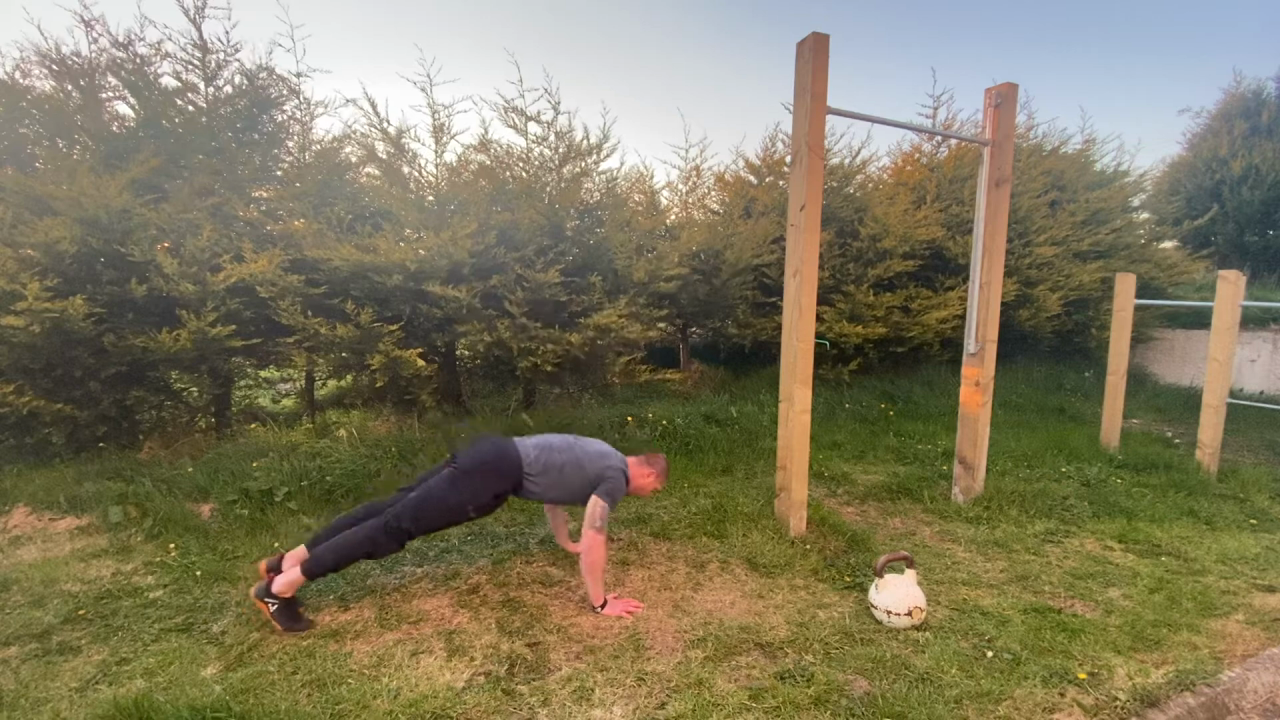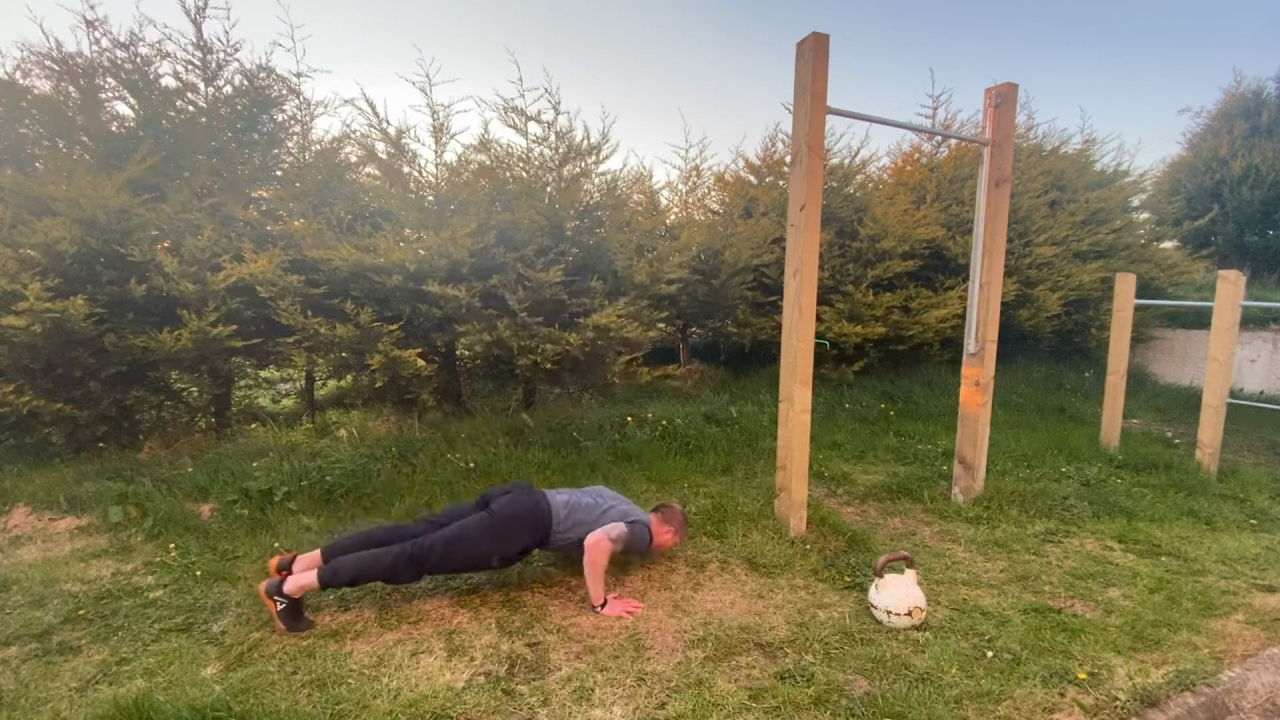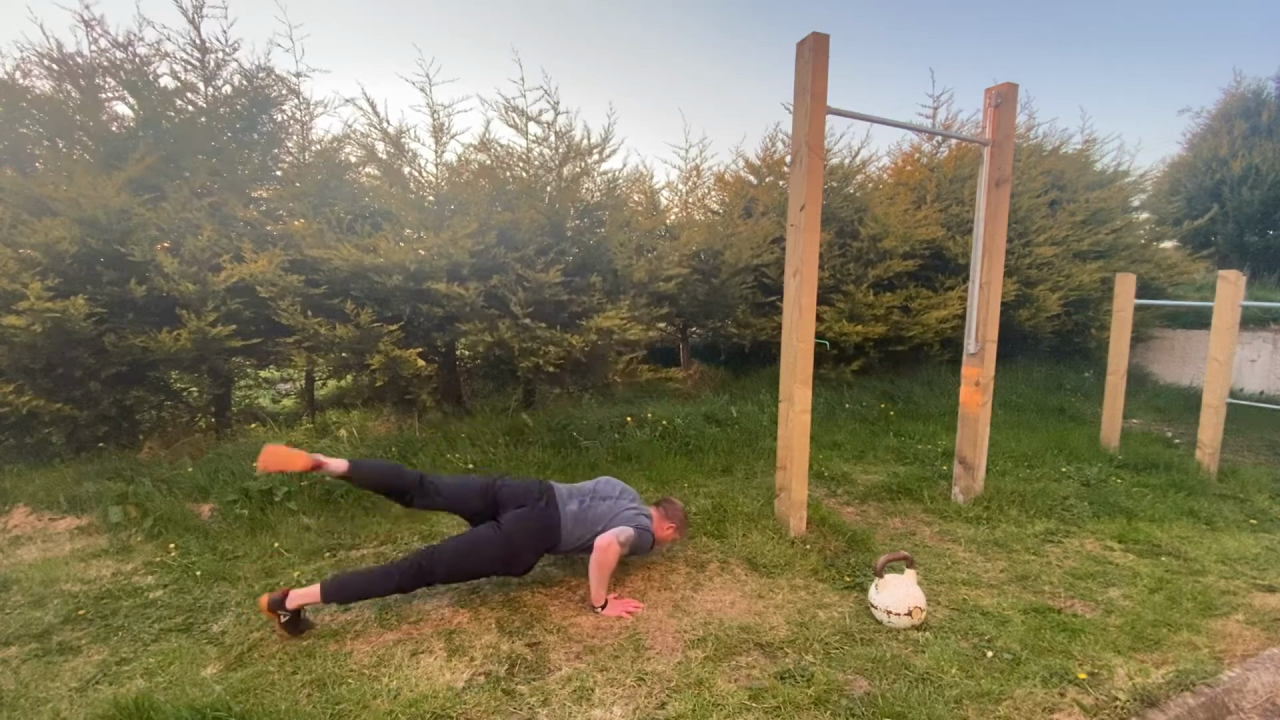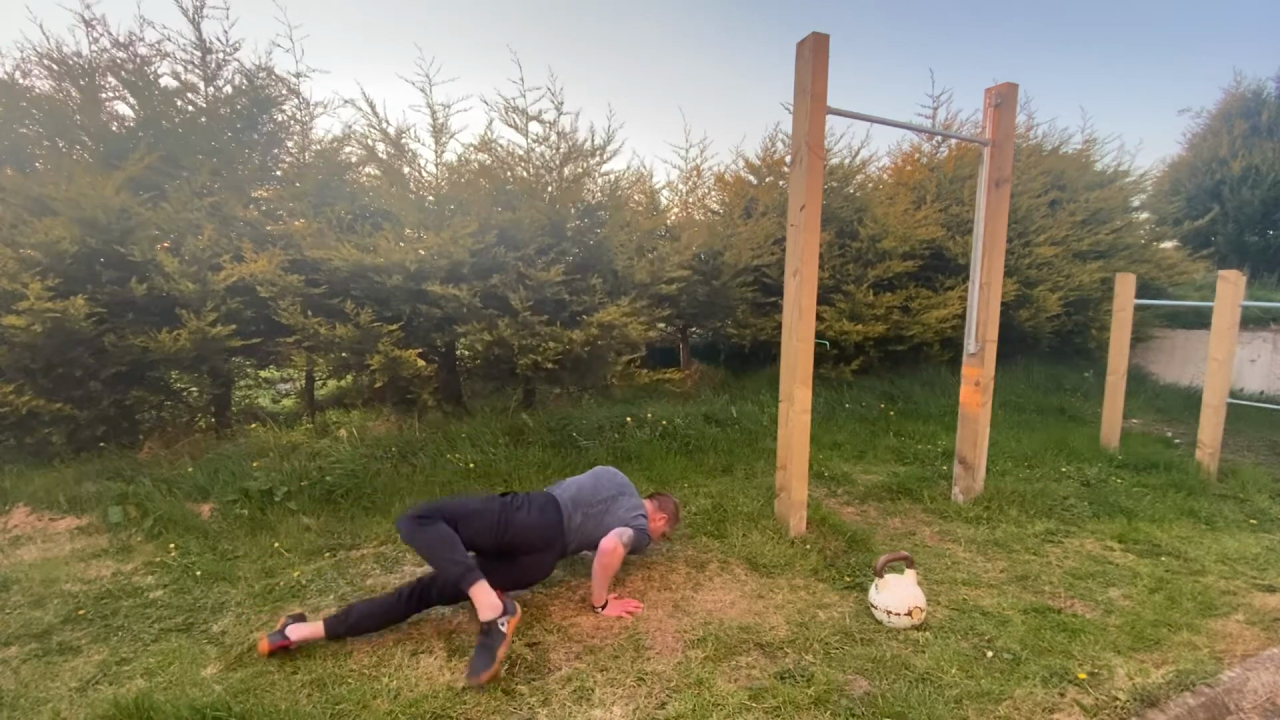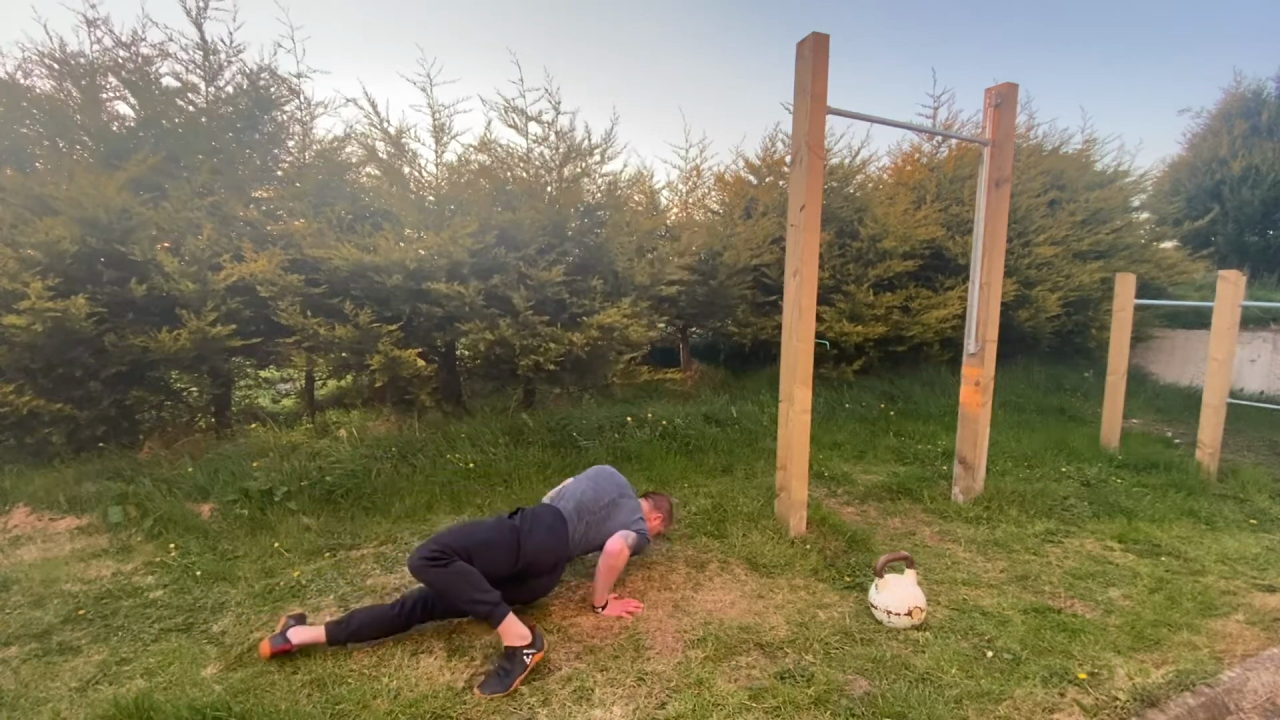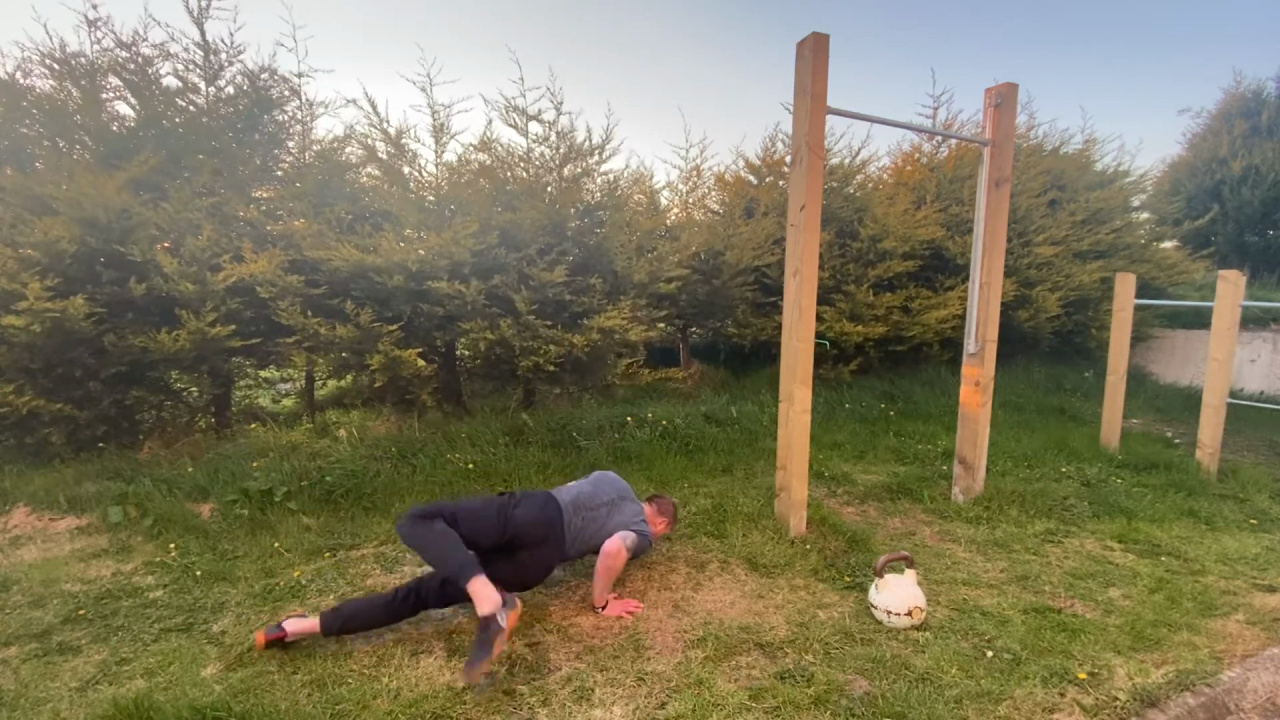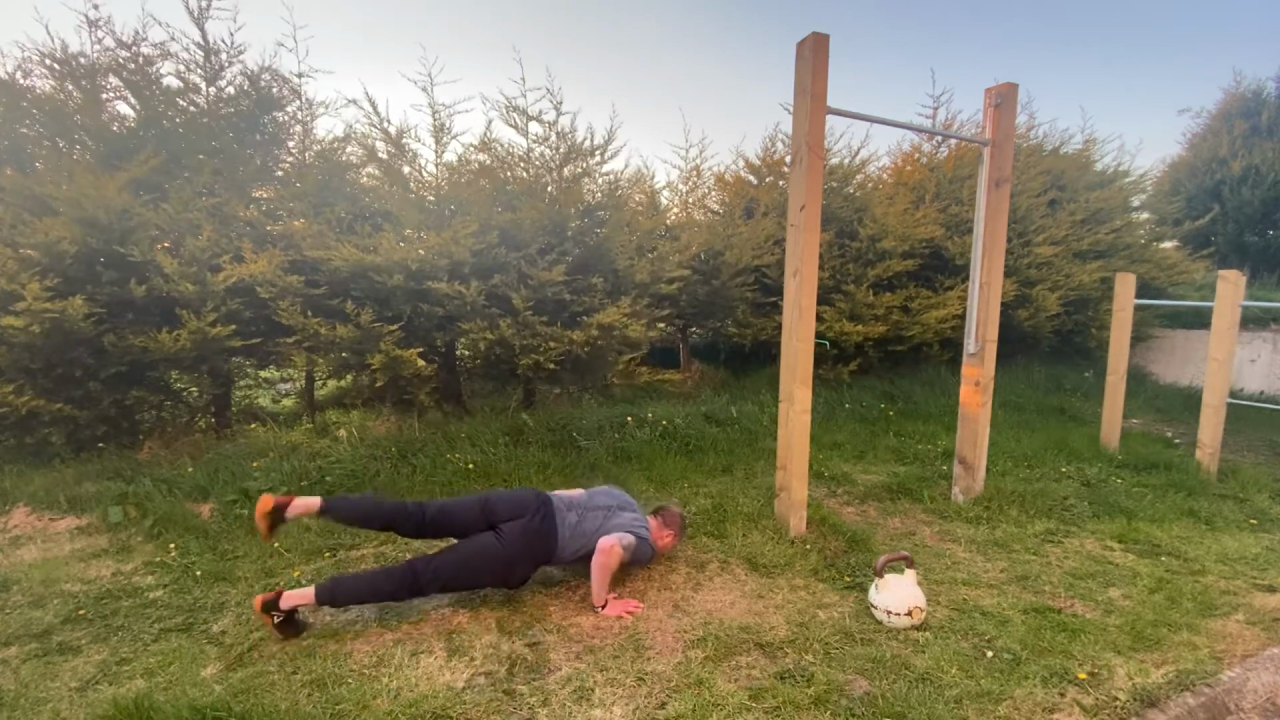
dt=0.4s
person 1, frame 1
left shoulder: (603, 459)
right shoulder: (616, 476)
right elbow: (594, 539)
left wrist: (565, 542)
right wrist: (600, 602)
left hip: (490, 451)
right hip: (494, 471)
left knee: (391, 507)
right knee: (397, 525)
left ankle: (287, 561)
right ankle: (280, 586)
person 1, frame 2
left shoulder: (619, 502)
right shoulder: (640, 532)
right elbow: (597, 543)
left wrist: (570, 539)
right wrist: (600, 602)
left hip: (520, 496)
right hip: (522, 525)
left knee: (413, 532)
right knee: (417, 556)
left ankle: (298, 562)
right ankle: (290, 587)
person 1, frame 3
left shoulder: (621, 489)
right shoulder: (643, 533)
right elbow: (606, 546)
right wrist: (601, 603)
left hip: (531, 495)
right hip: (525, 536)
left knee: (416, 488)
right knee: (420, 569)
left ankle: (330, 464)
right ankle: (295, 600)
person 1, frame 4
left shoulder: (612, 473)
right shoulder: (641, 532)
right elbow: (609, 548)
right wrist: (600, 603)
left hip: (533, 511)
right hip: (539, 558)
person 1, frame 5
left shoulder: (606, 471)
right shoulder: (640, 532)
right elbow: (615, 550)
right wrist: (601, 603)
left hip: (536, 526)
right hip: (545, 573)
person 1, frame 6
left shoulder: (611, 478)
right shoulder: (642, 534)
right elbow: (612, 552)
right wrist: (601, 602)
left hip: (536, 511)
right hip: (539, 559)
right knee: (428, 593)
person 1, frame 7
left shoulder: (620, 496)
right shoulder: (643, 544)
right elbow: (609, 547)
right wrist: (601, 603)
left hip: (528, 503)
right hip: (524, 545)
left knee: (414, 516)
right knee: (417, 576)
left ankle: (301, 504)
right ankle: (287, 600)
